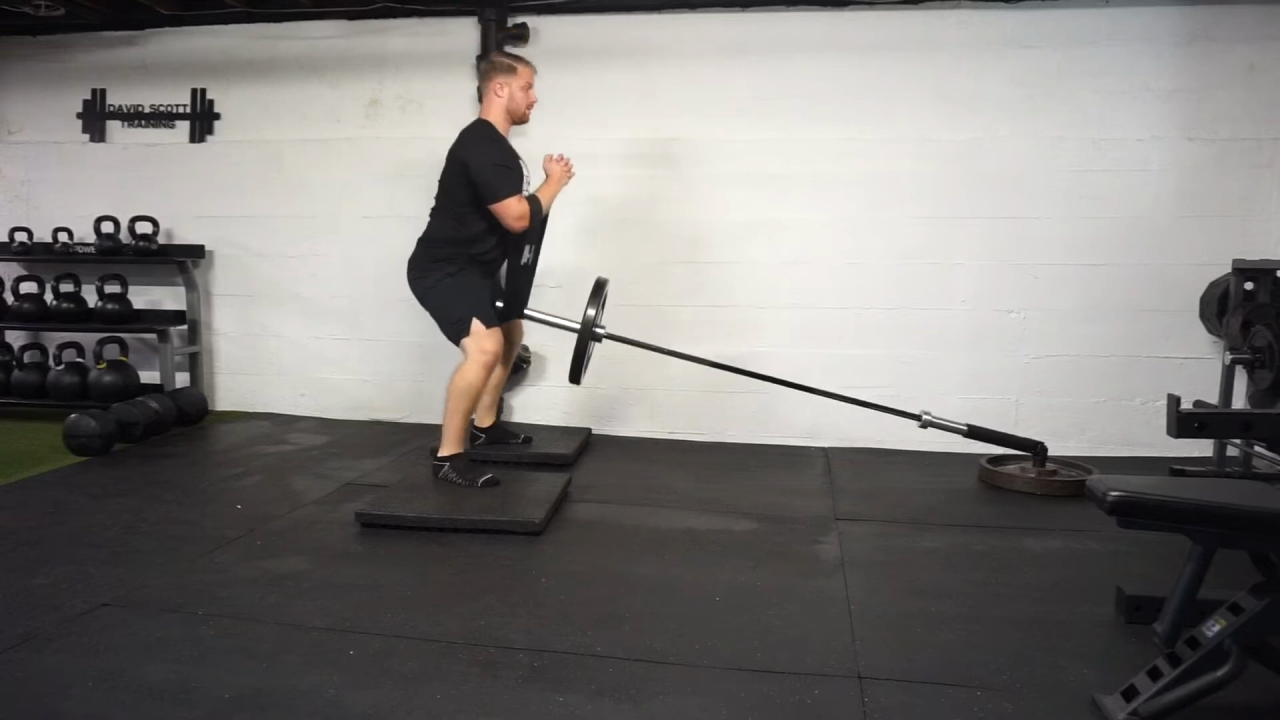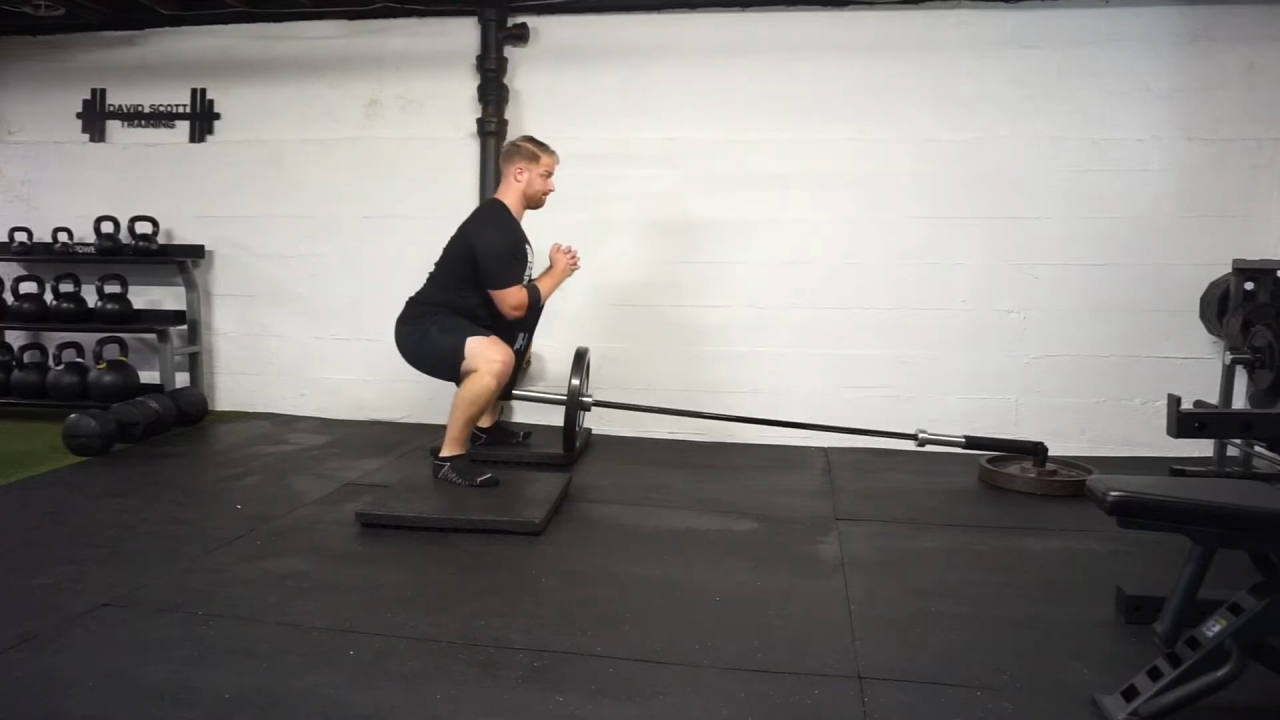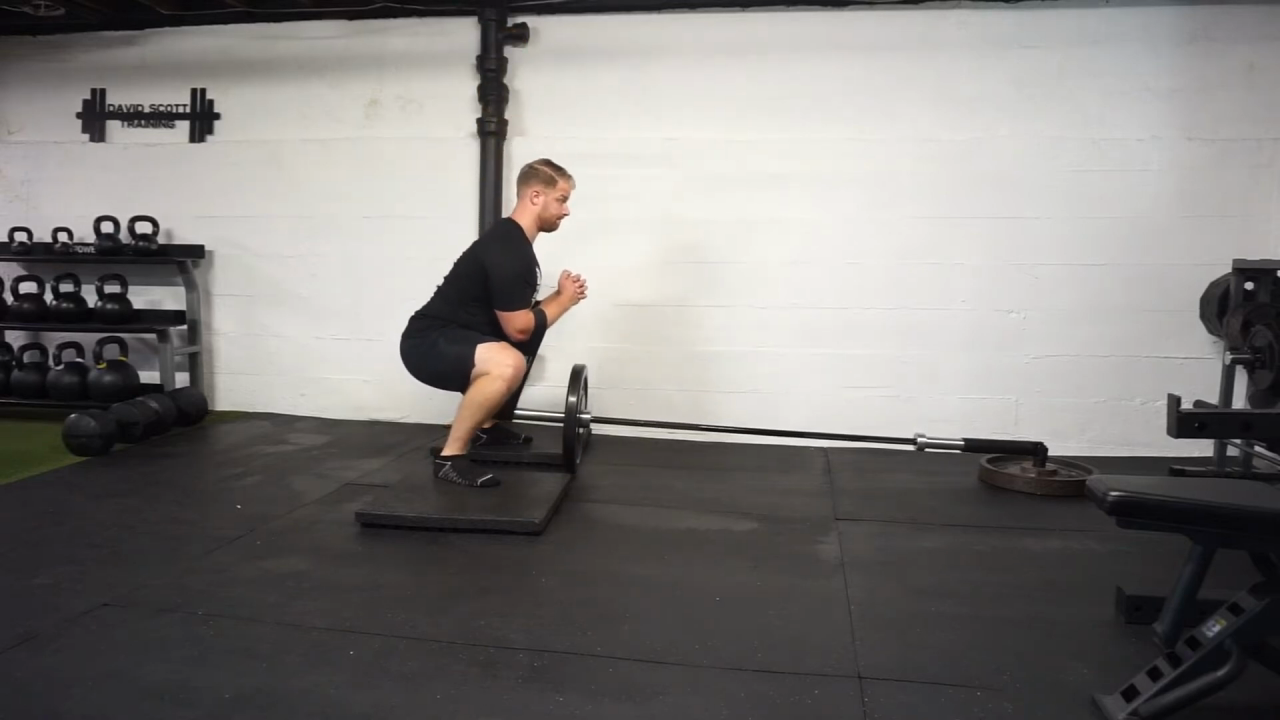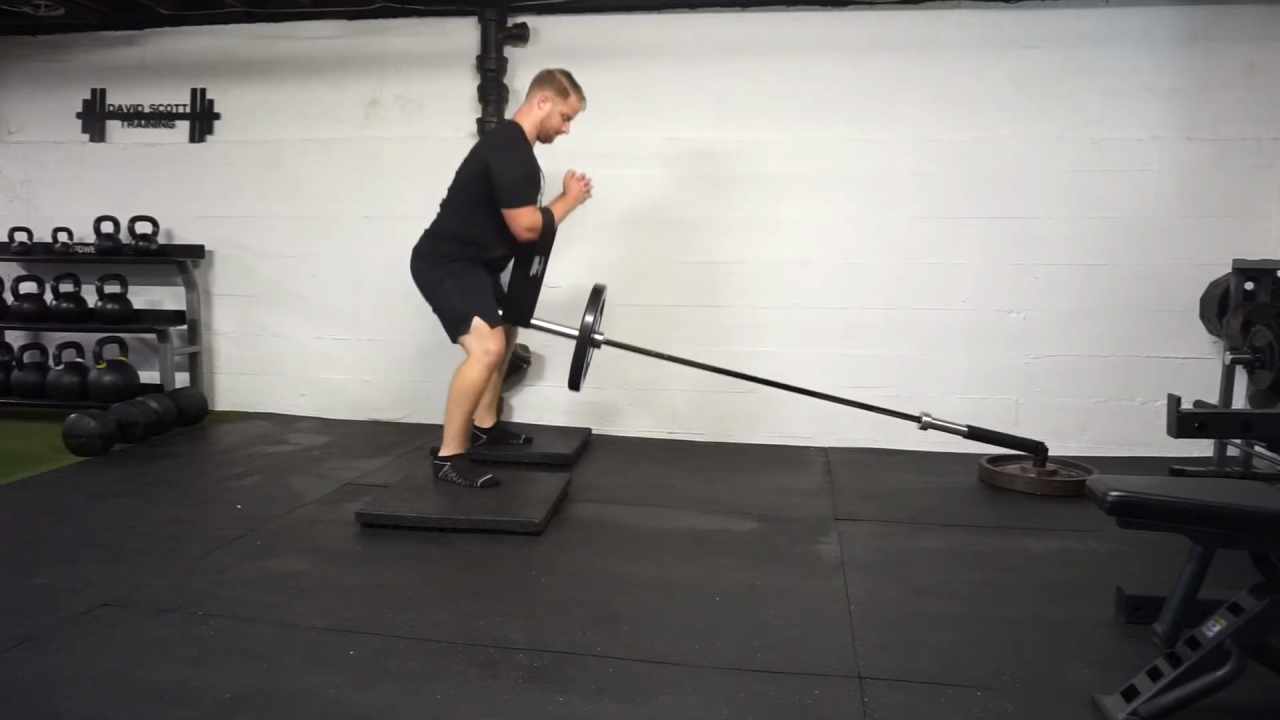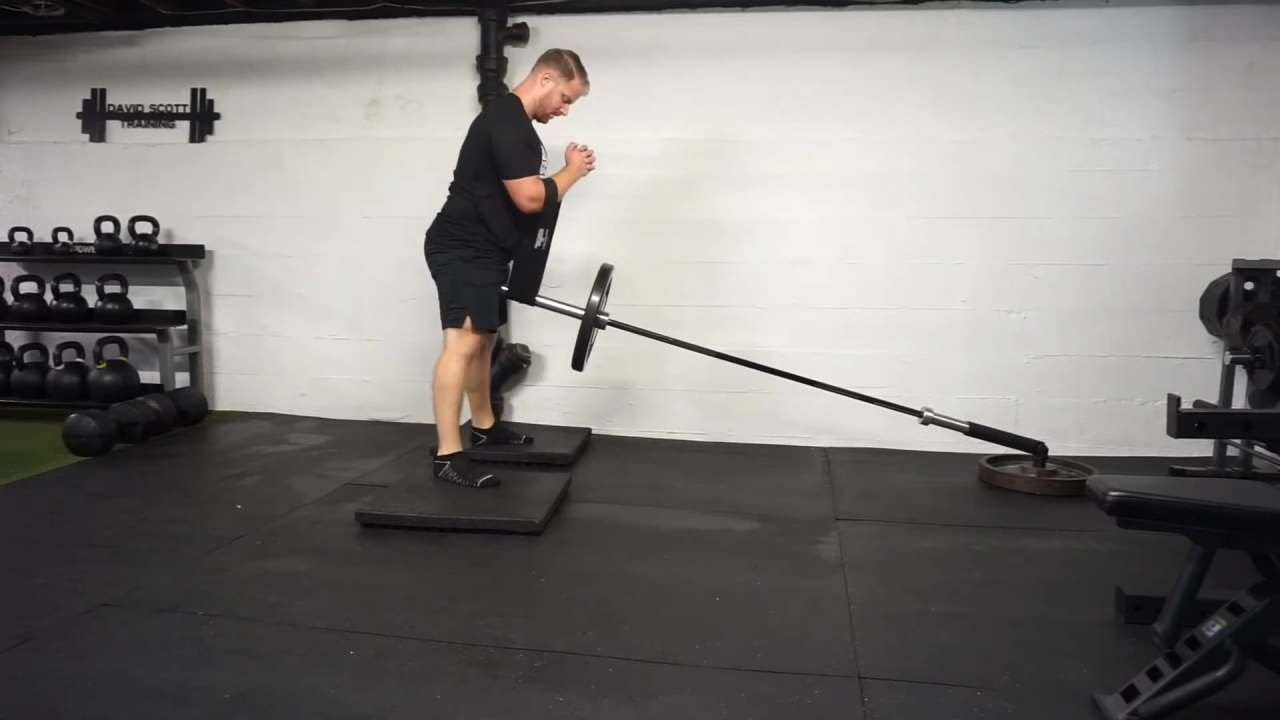
dt=1s
person 1, frame 1
left shoulder: (493, 142)
right shoulder: (481, 146)
left elbow: (513, 213)
right elbow: (517, 218)
right wrist: (555, 180)
left hip: (472, 265)
right hip: (443, 268)
left knee: (509, 335)
right knee: (485, 347)
left ankle: (485, 425)
right ankle: (449, 456)
person 1, frame 2
left shoulder: (504, 222)
right shoulder: (494, 231)
left elbow: (511, 298)
right elbow: (514, 306)
left wrist: (555, 271)
right wrist: (559, 272)
left hip: (455, 320)
right hip: (423, 328)
left knee: (518, 346)
right knee: (497, 360)
left ankle: (485, 426)
right ankle: (450, 458)
person 1, frame 3
left shoulder: (514, 241)
right shoulder: (508, 252)
left elbow: (517, 319)
right elbow: (518, 328)
left wrist: (561, 296)
right wrist: (566, 299)
left hip: (451, 335)
right hip: (428, 343)
left knee: (525, 351)
right knee: (509, 364)
left ankle: (485, 426)
right ankle: (451, 457)
person 1, frame 4
left shoulder: (513, 145)
right shoulder: (510, 151)
left elbow: (519, 223)
right elbow: (526, 227)
right wrist: (570, 199)
left hip: (469, 259)
right hip: (445, 263)
left knee: (503, 337)
right knee: (487, 348)
left ankle: (485, 426)
right ankle: (450, 456)
person 1, frame 5
left shoulder: (512, 120)
right shoulder: (506, 121)
left elbow: (524, 195)
right elbow: (530, 197)
right wrist: (574, 169)
left hip: (483, 249)
right hip: (463, 250)
left knee: (482, 341)
right knee: (463, 344)
left ankle: (484, 427)
right ankle: (448, 455)
